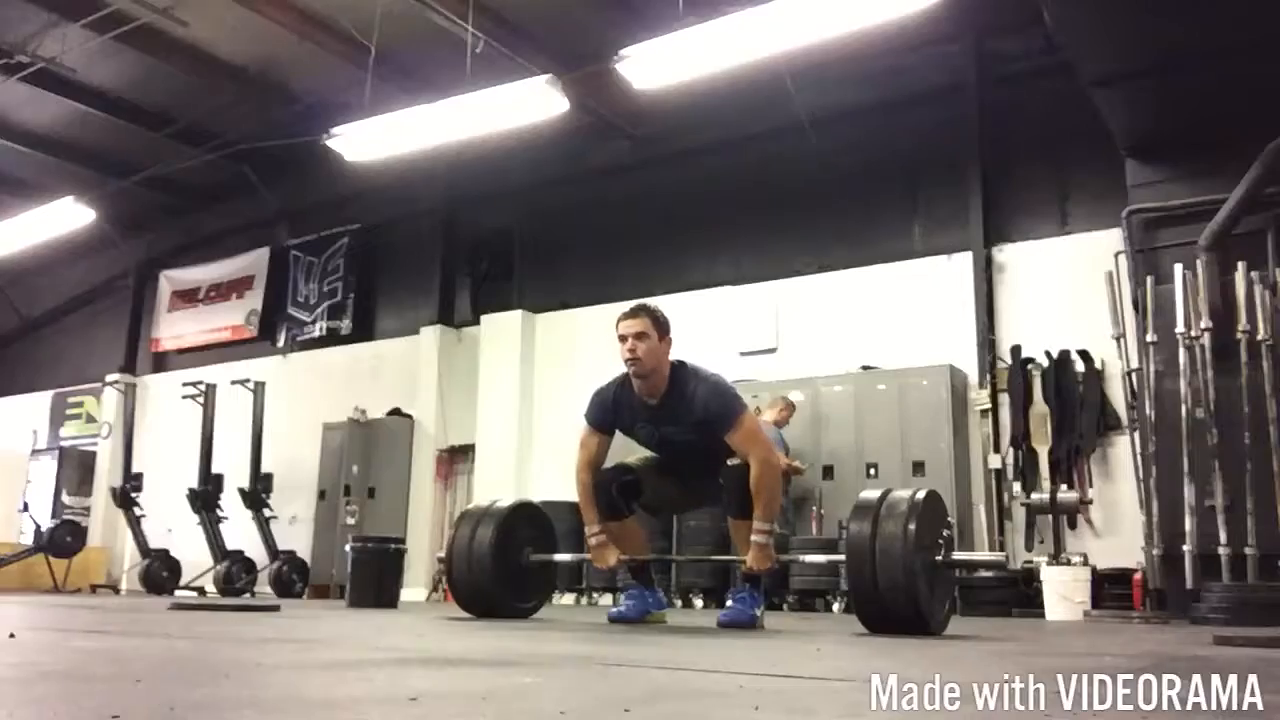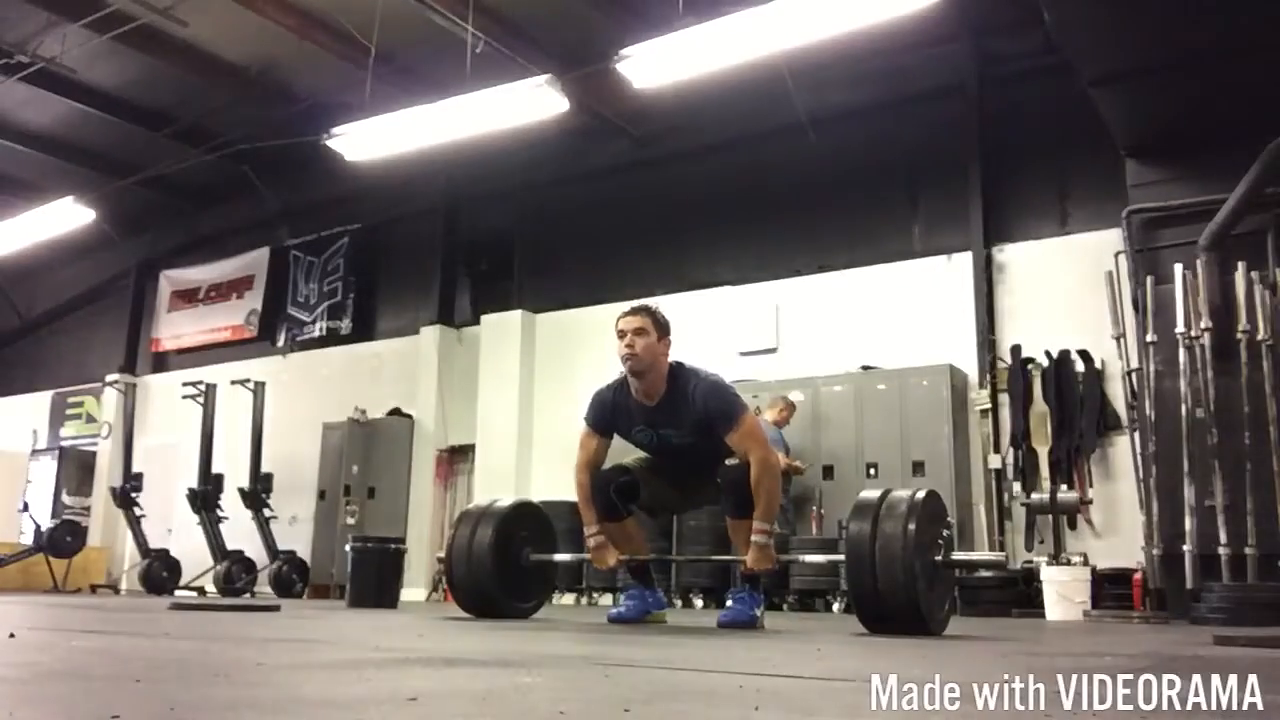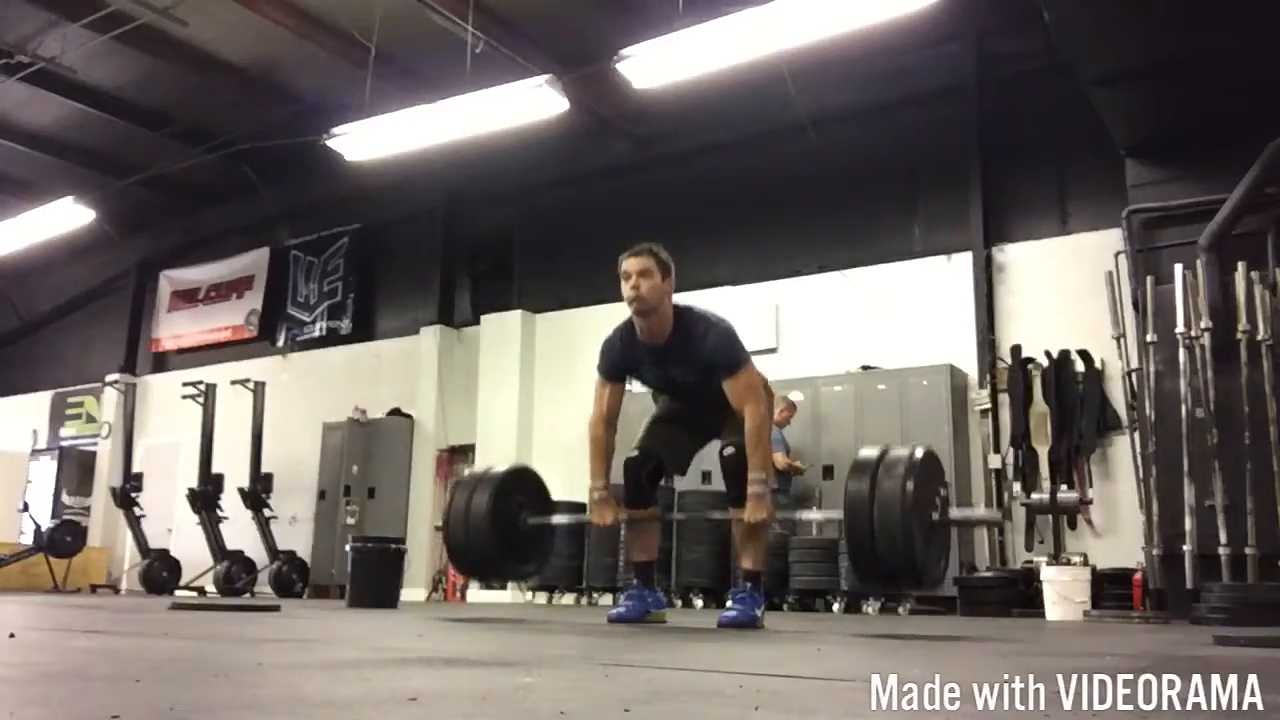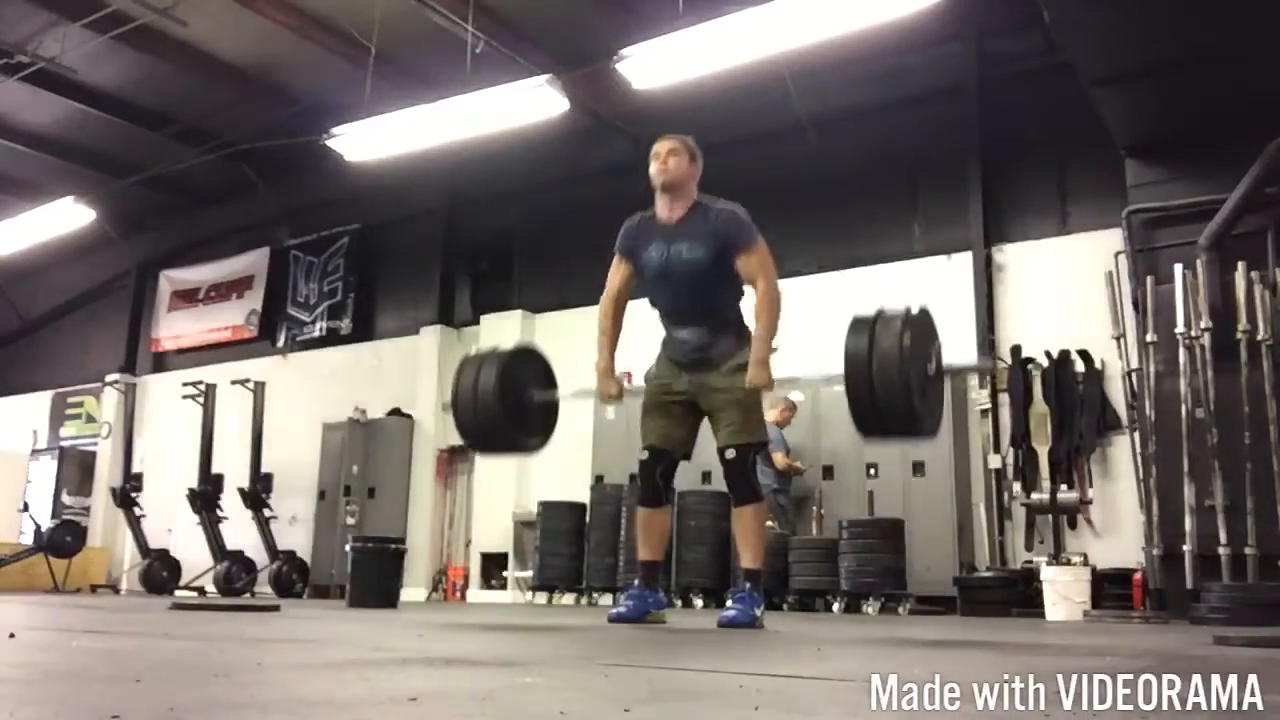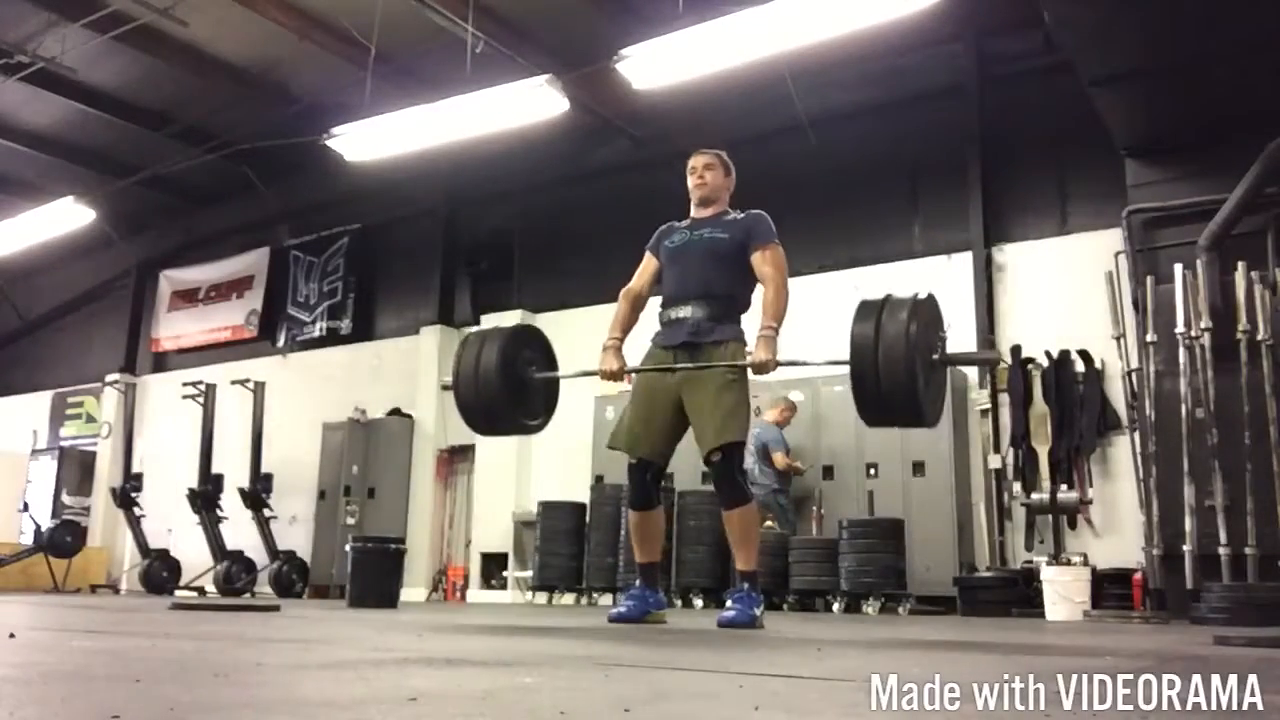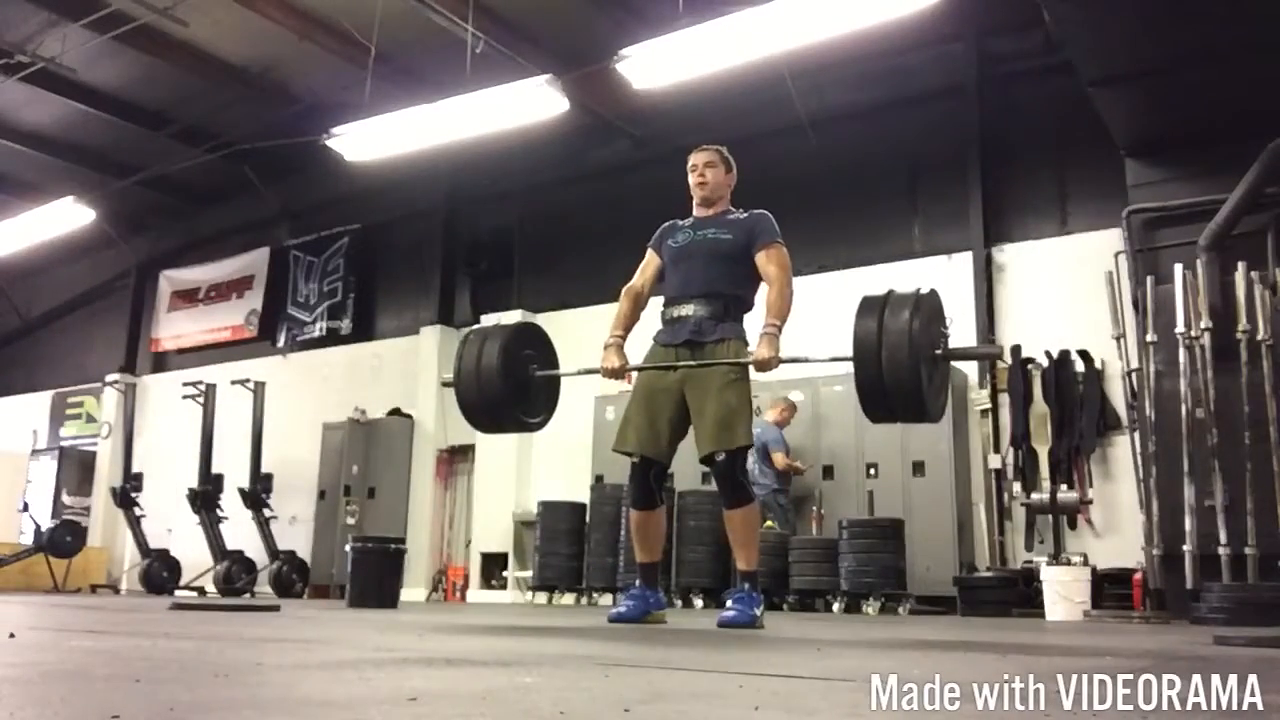
dt=0.4s
person 1, frame 1
left shoulder: (705, 391)
right shoulder: (609, 399)
left elbow: (766, 459)
right elbow: (586, 468)
left wrist: (761, 540)
right wrist: (596, 537)
left hip: (722, 471)
right hip: (674, 473)
left knee: (740, 476)
right knee: (607, 485)
left ankle: (749, 593)
right ankle: (646, 591)
person 1, frame 2
left shoulder: (704, 391)
right shoulder: (609, 401)
left elbow: (765, 458)
right elbow: (586, 469)
left wrist: (761, 540)
right wrist: (595, 538)
left hip: (720, 473)
right hip: (671, 474)
left knee: (737, 474)
right knee: (606, 485)
left ankle: (748, 593)
right ankle: (646, 591)
person 1, frame 3
left shoulder: (710, 334)
right shoulder: (618, 345)
left elbow: (754, 410)
right elbow: (602, 421)
left wrist: (759, 493)
right wrist: (599, 493)
left hip: (736, 402)
right hip: (681, 407)
left knee: (736, 463)
right knee: (638, 470)
left ankle: (749, 594)
right ankle: (645, 591)
person 1, frame 4
left shoulder: (725, 219)
right shoulder: (636, 231)
left elbow: (765, 284)
right elbow: (612, 300)
left wrist: (760, 358)
right wrist: (605, 366)
left hip: (727, 358)
right hip: (673, 362)
left knee: (738, 465)
right knee: (652, 470)
left ankle: (749, 593)
right ankle: (648, 590)
person 1, frame 5
left shoulder: (750, 224)
right shoulder: (667, 234)
left elbow: (774, 280)
right elbow: (634, 291)
left wrist: (767, 338)
right wrist: (613, 344)
left hip: (718, 351)
right hip: (662, 353)
left knee: (725, 466)
right knee: (641, 471)
left ankle: (747, 593)
right ankle: (647, 589)
person 1, frame 6
left shoulder: (753, 224)
right shoulder: (669, 233)
left elbow: (779, 280)
right elbow: (636, 289)
left wrist: (770, 335)
right wrist: (614, 342)
left hip: (719, 349)
right hip: (663, 351)
left knee: (727, 467)
right knee: (644, 471)
left ankle: (748, 593)
right ankle: (647, 589)
